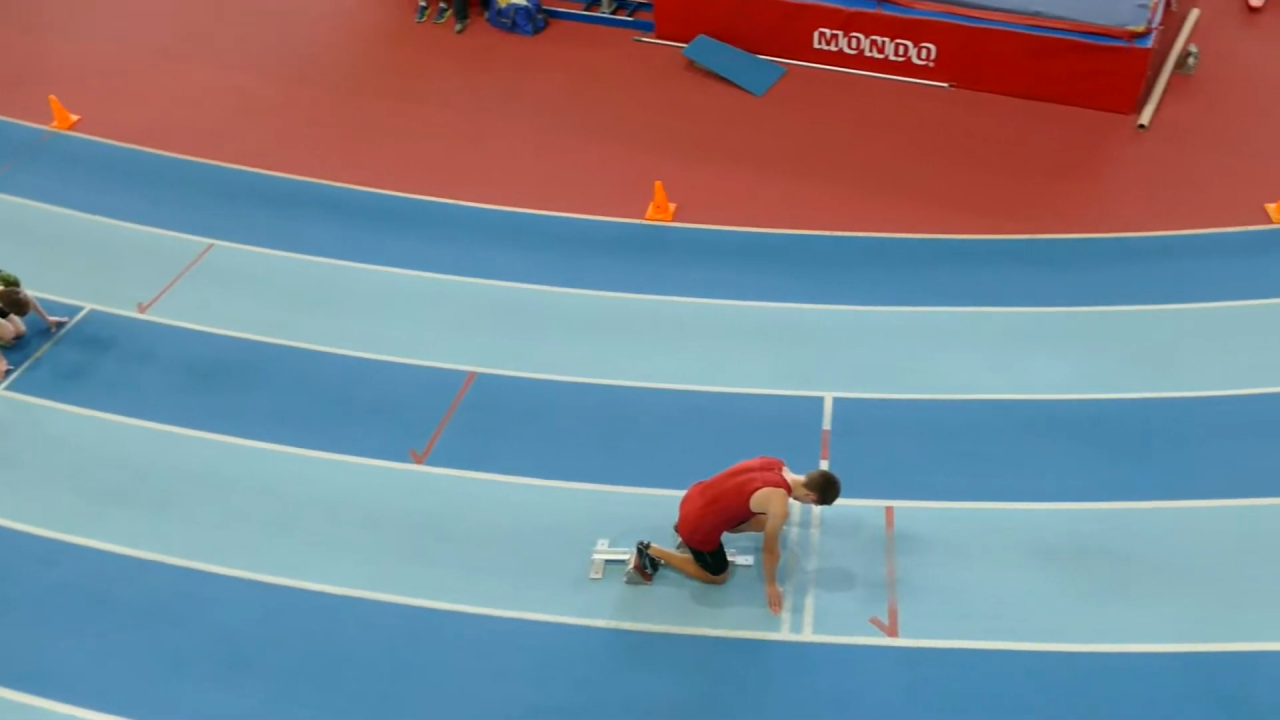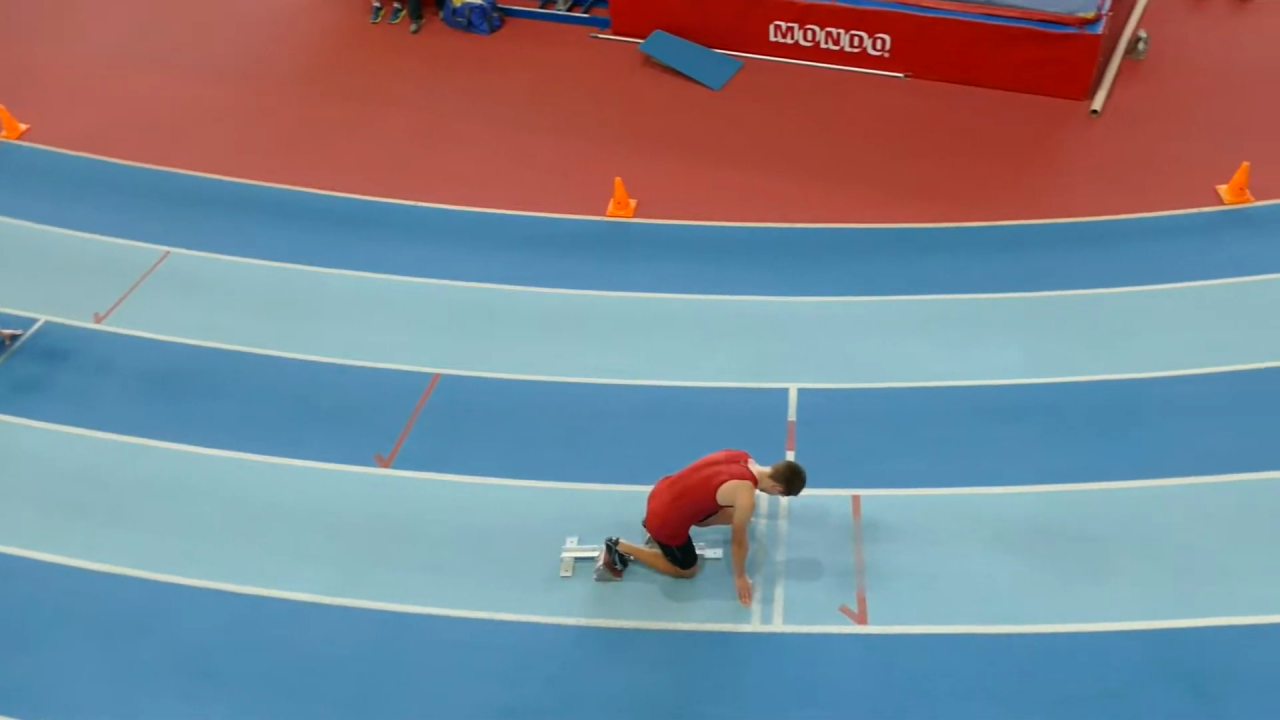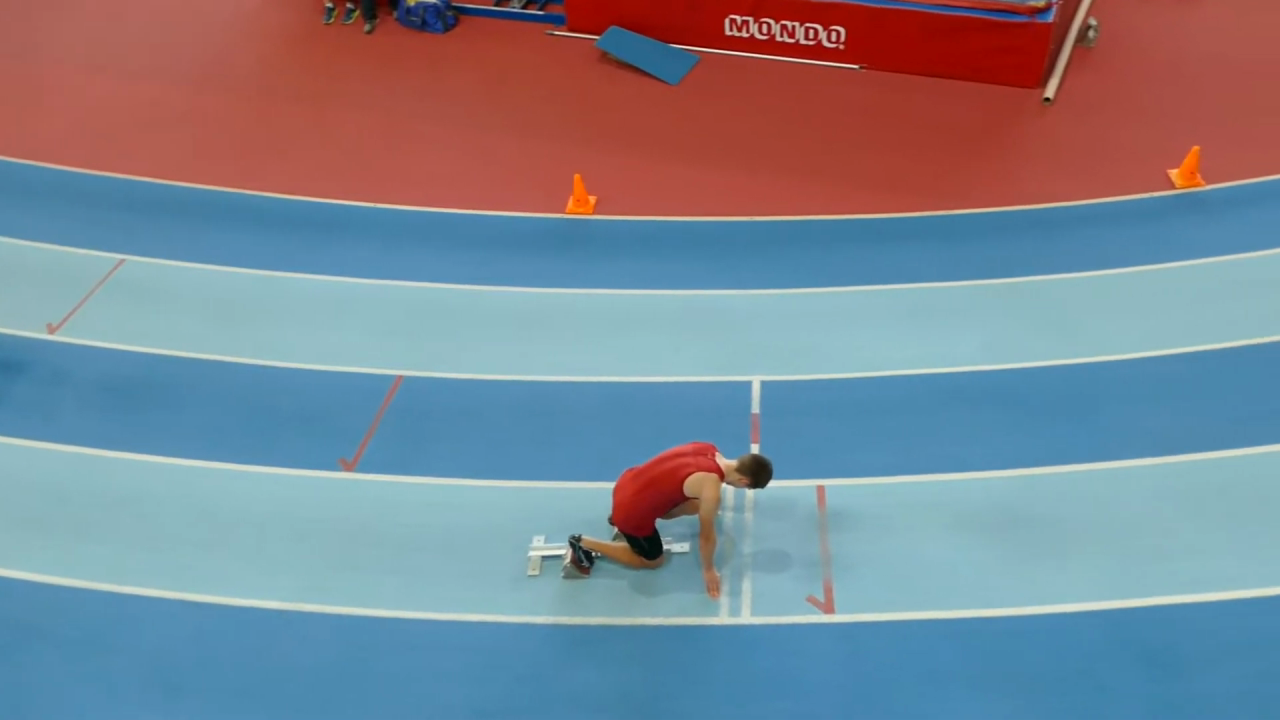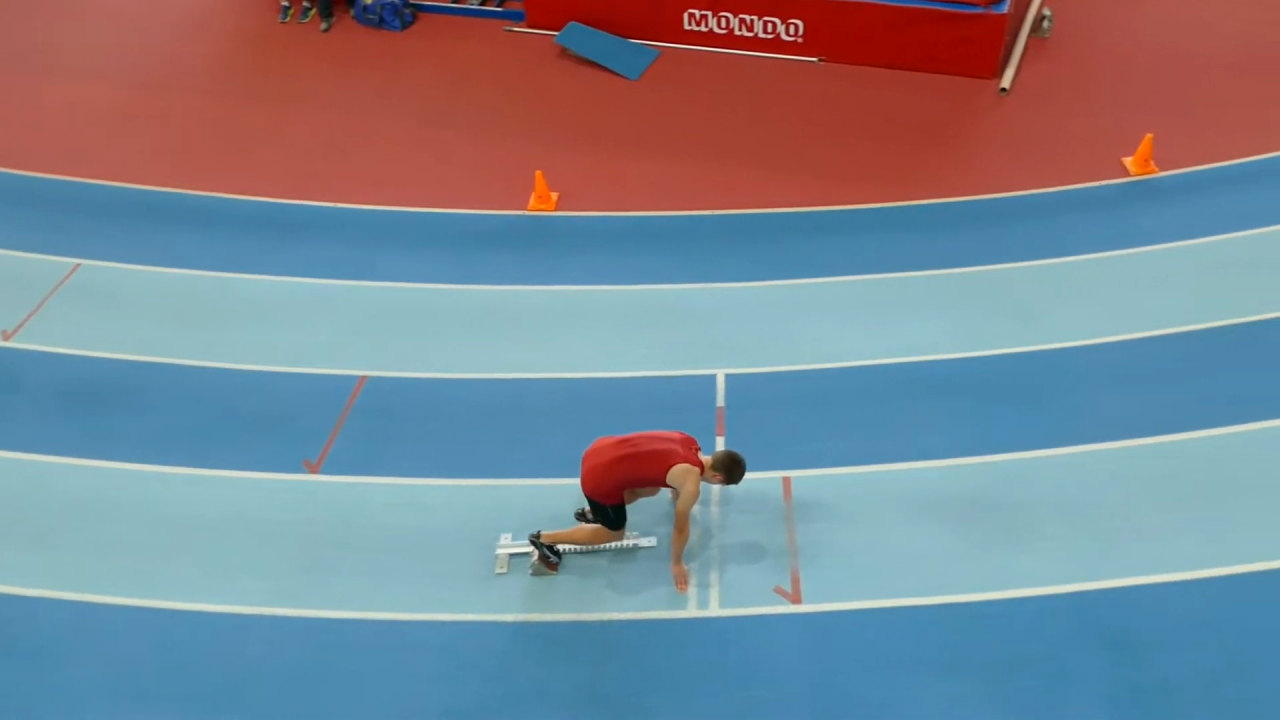
dt=0.3s
person 1, frame 1
left shoulder: (778, 465)
right shoulder: (779, 505)
right elbow: (770, 550)
left wrist: (772, 524)
right wrist: (771, 585)
left hip: (696, 497)
right hip: (698, 526)
left knee: (761, 523)
right knee: (718, 576)
right ankle: (651, 552)
person 1, frame 2
left shoulder: (744, 458)
right shoulder: (746, 497)
right elbow: (739, 542)
left wrist: (741, 517)
right wrist: (740, 577)
left hip: (663, 492)
right hip: (665, 520)
left knee: (729, 516)
right knee: (688, 570)
right ankle: (619, 547)
person 1, frame 3
left shoulder: (711, 450)
right shoulder: (712, 490)
right elbow: (707, 535)
left wrist: (707, 509)
right wrist: (709, 570)
left hip: (627, 484)
right hip: (631, 511)
left knee: (694, 506)
right knee: (653, 561)
left ankle: (622, 520)
right ankle: (583, 544)
person 1, frame 4
left shoulder: (690, 445)
right shoulder: (691, 483)
right elbow: (680, 527)
left wrist: (678, 498)
right wrist: (676, 563)
left hip: (600, 449)
right hip: (600, 477)
right knee: (614, 533)
left ankle: (590, 513)
right ankle: (544, 539)
